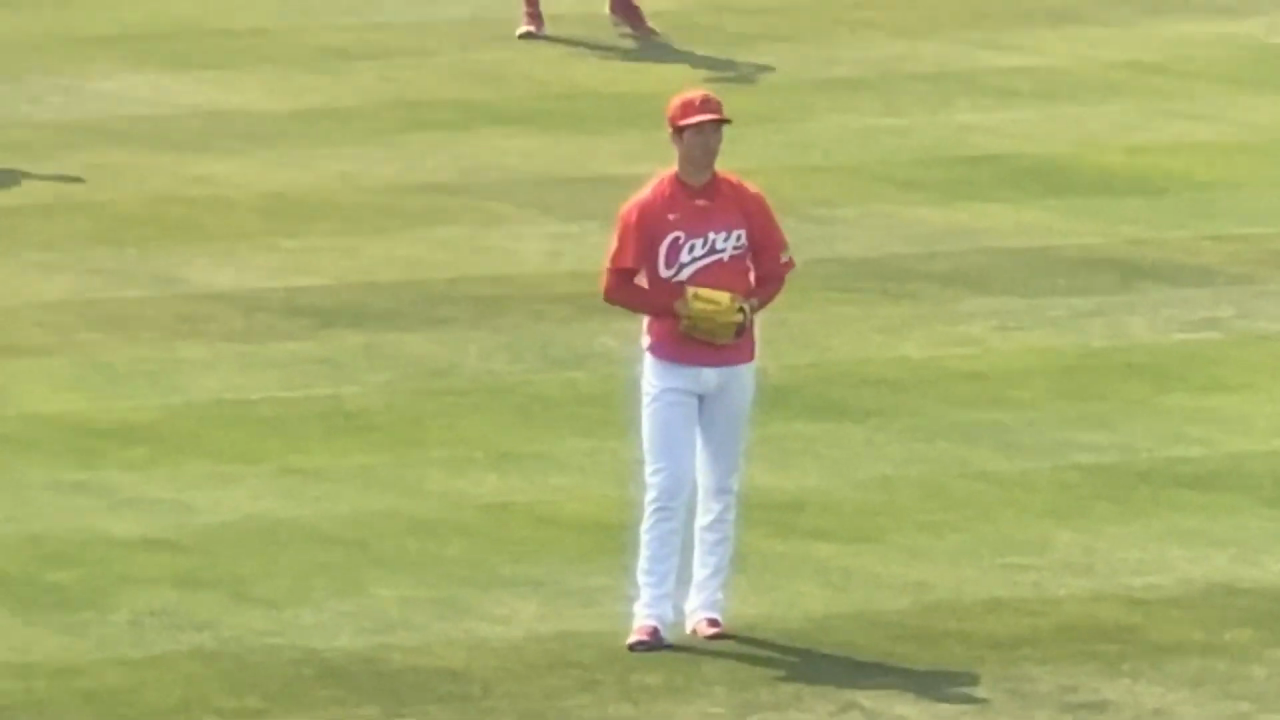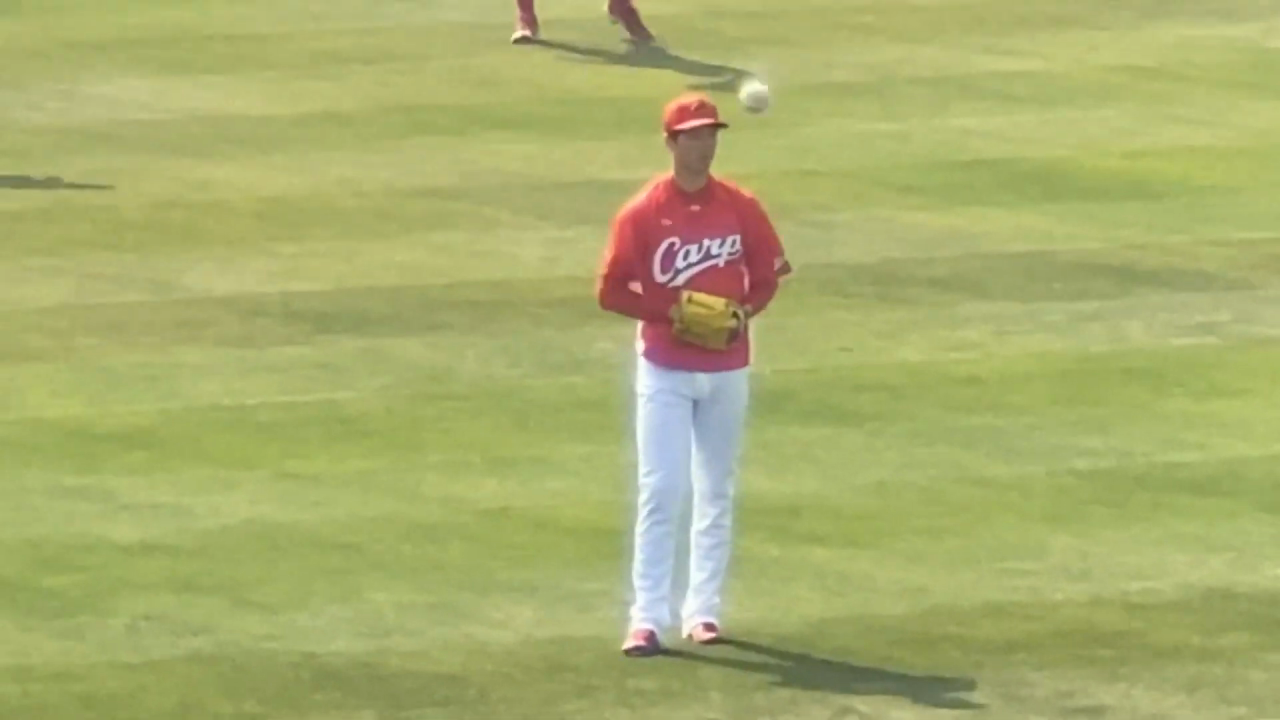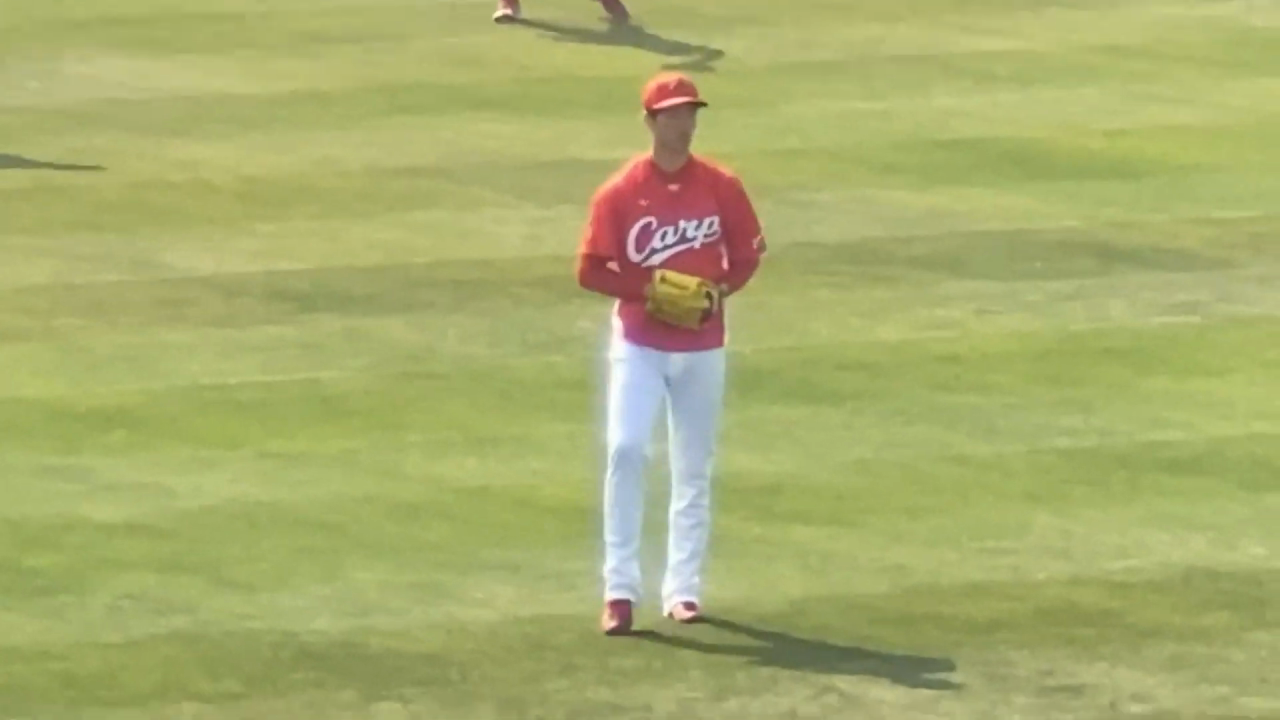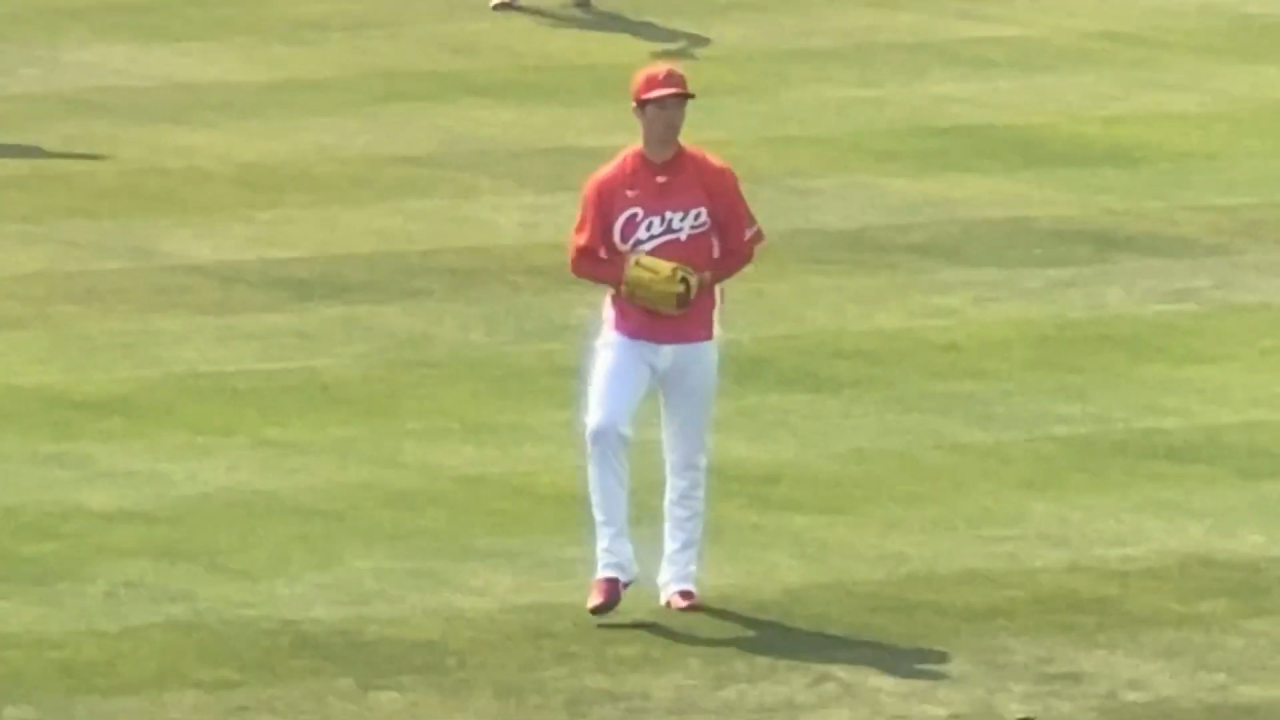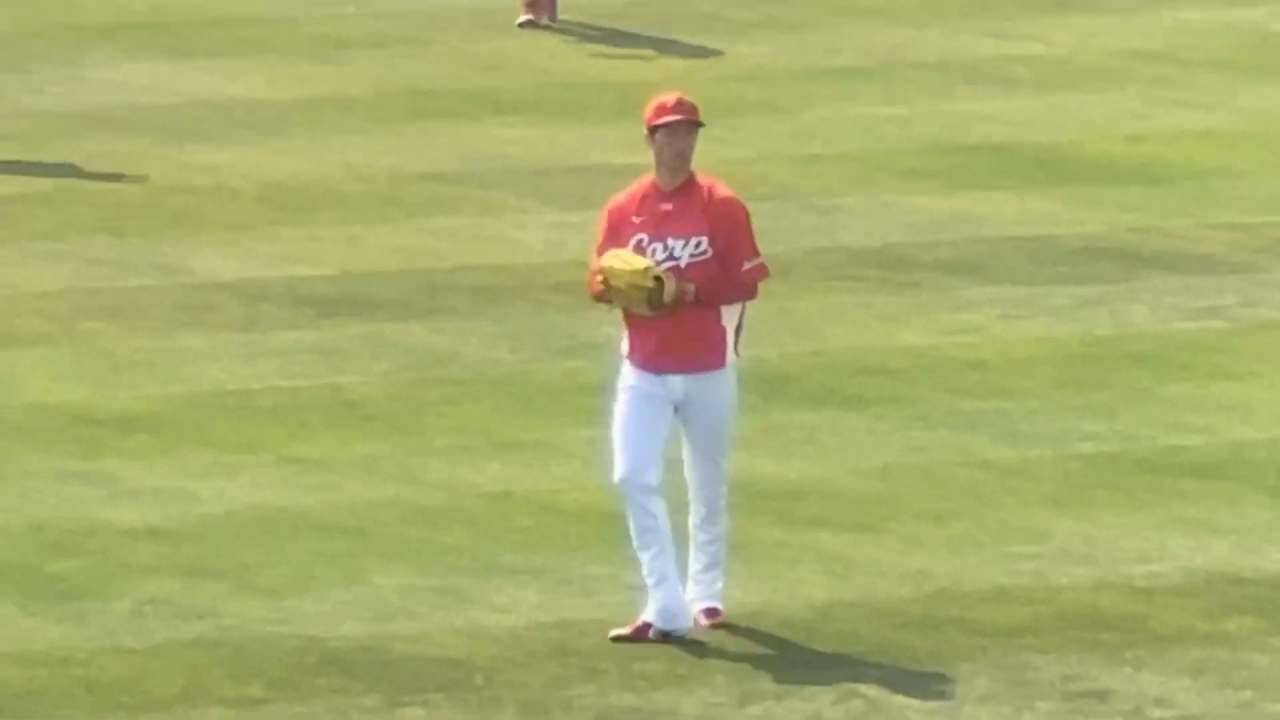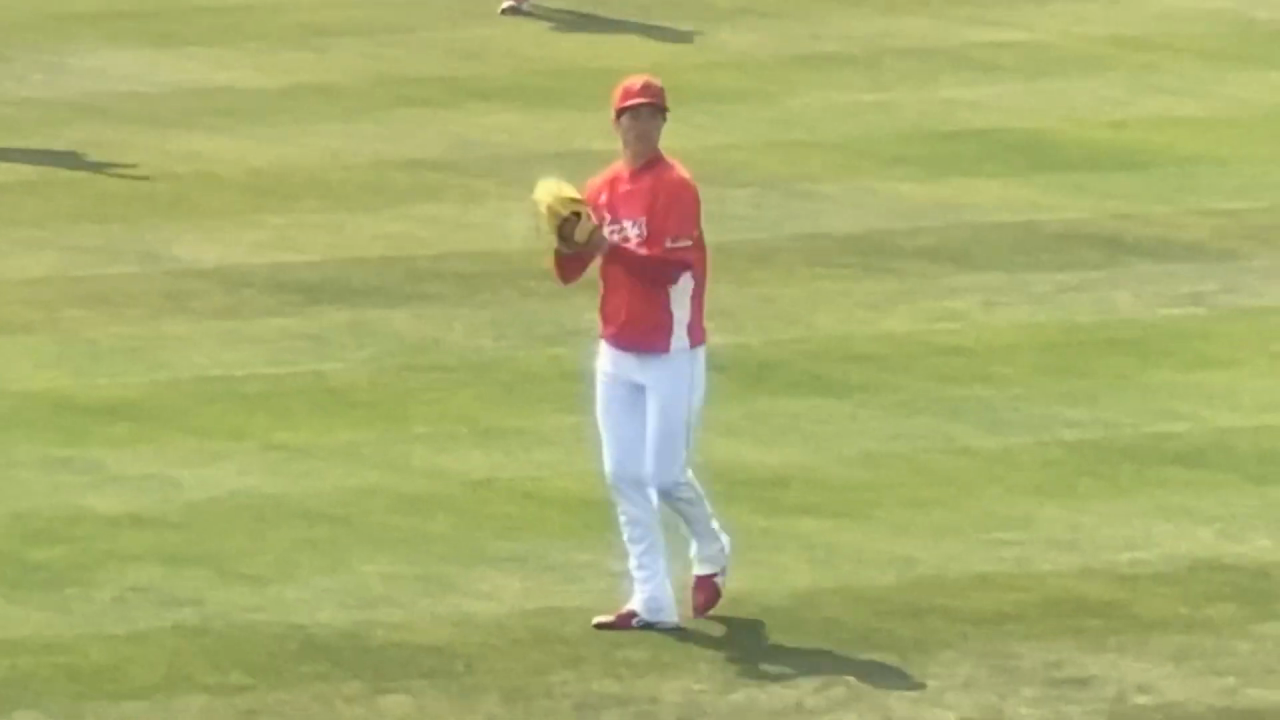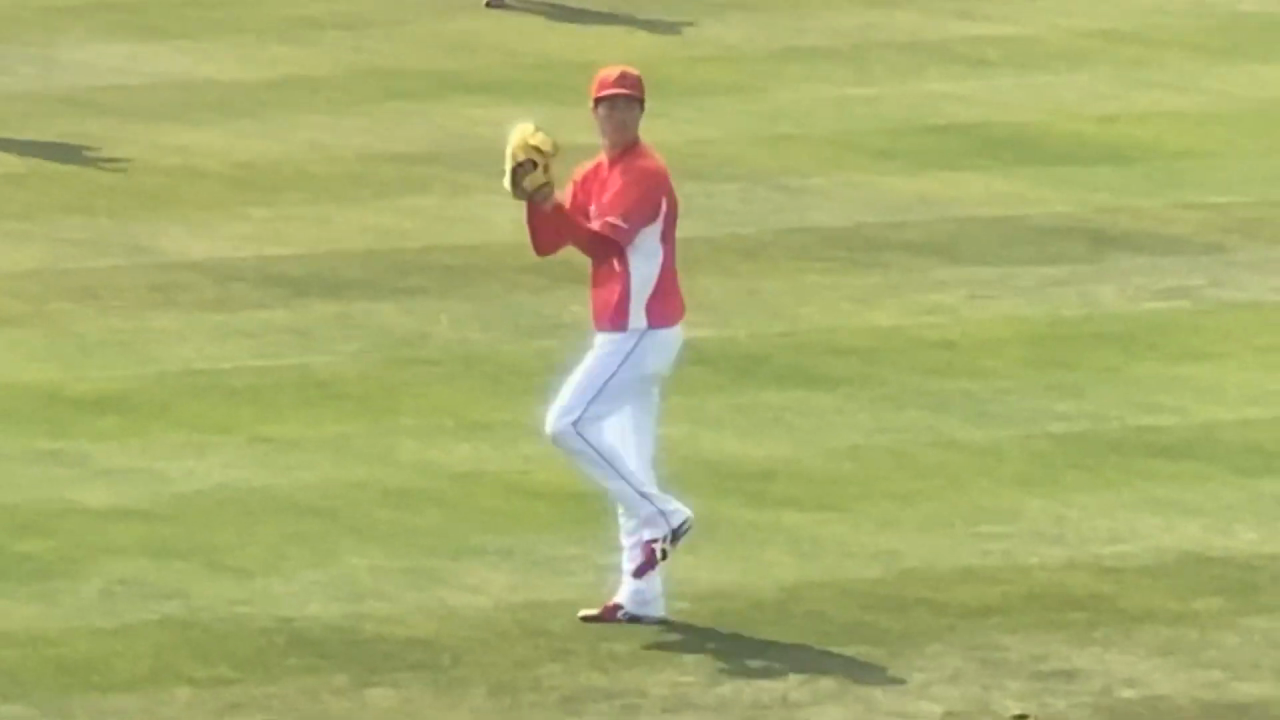
dt=0.2s
person 1, frame 1
left shoulder: (746, 201)
right shoulder: (646, 207)
left elbow: (774, 272)
right elbow: (616, 287)
left wrist: (749, 306)
right wrist: (676, 306)
left hip: (733, 365)
right hip: (671, 366)
left knee: (721, 488)
right knee: (667, 488)
left ankle: (706, 606)
right ankle: (652, 614)
person 1, frame 2
left shoulder: (741, 206)
right shoulder: (641, 212)
left elbow: (767, 276)
right elbow: (611, 292)
left wrist: (744, 311)
right wrist: (672, 311)
left hip: (727, 370)
right hip: (665, 370)
left knee: (716, 493)
right knee: (661, 490)
left ankle: (703, 611)
right ankle: (648, 618)
person 1, frame 3
left shoulder: (722, 186)
right shoulder: (619, 191)
left elbow: (748, 256)
right elbow: (590, 271)
left wrist: (720, 291)
right wrist: (647, 290)
left hip: (702, 349)
right hip: (639, 344)
left knee: (694, 471)
right knee: (627, 449)
left ankle: (683, 589)
right ankle: (620, 586)
person 1, frame 4
left shoulder: (712, 175)
right shoulder: (608, 182)
left elbow: (742, 247)
right elbow: (581, 259)
left wrist: (703, 279)
right wrist: (626, 276)
left hip: (693, 339)
right hip: (627, 335)
left knee: (687, 463)
right knee: (603, 427)
left ankle: (679, 578)
right ankle: (613, 562)
person 1, frame 5
left shoulder: (721, 204)
right shoulder: (622, 209)
left elbow: (746, 283)
right elbow: (597, 283)
left wrist: (687, 293)
left hip: (708, 368)
right hip: (643, 369)
left knee: (708, 489)
right knee: (633, 478)
left ankle: (705, 595)
right ankle: (665, 606)
person 1, frame 6
left shoulder: (676, 186)
right shoulder: (600, 189)
left elbow: (671, 267)
right elbow: (569, 270)
left wrist: (606, 244)
right wrist: (568, 240)
left hip: (672, 351)
right hip: (616, 352)
left knee: (668, 474)
right knee: (624, 475)
left ankle: (709, 554)
right ankle: (651, 600)
person 1, frame 7
left shoulder: (645, 173)
right shoulder: (590, 174)
left elbow: (602, 243)
right elbow: (546, 244)
left wrist: (553, 204)
right wrist: (535, 198)
left hip: (642, 329)
right hip: (618, 330)
left knee: (567, 425)
right knee: (627, 458)
left ankle: (661, 517)
right ankle: (641, 595)
